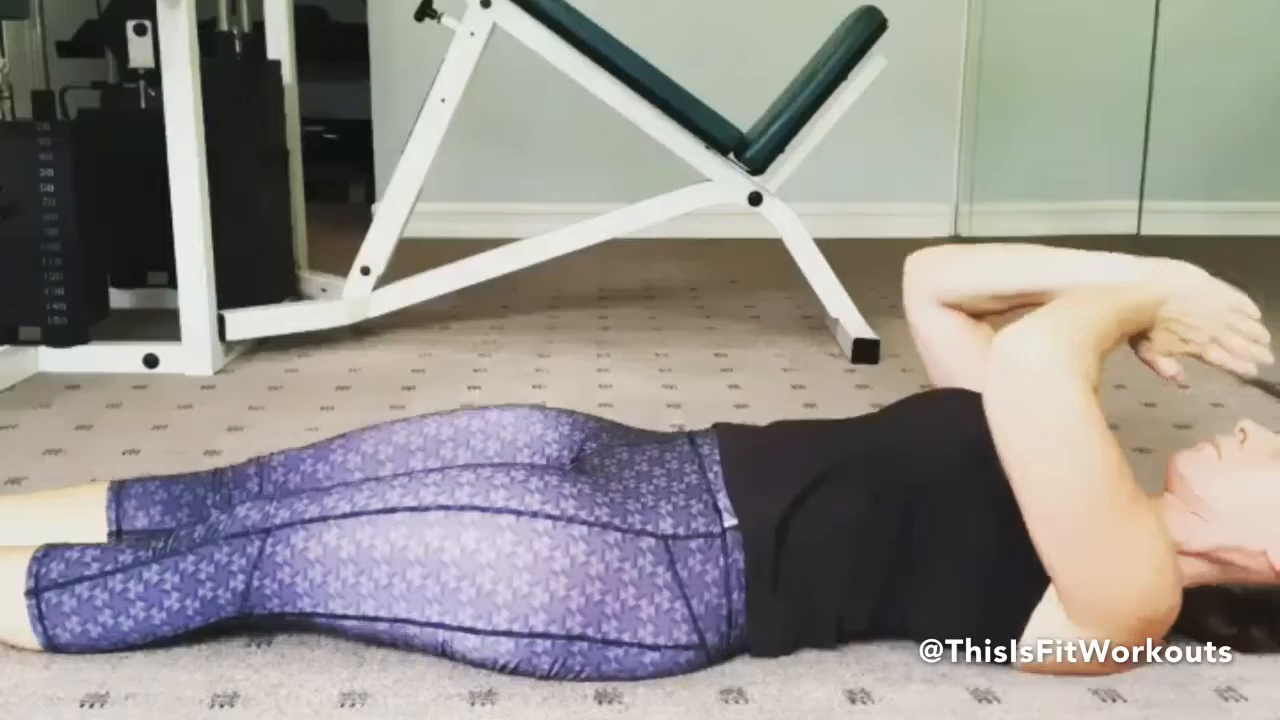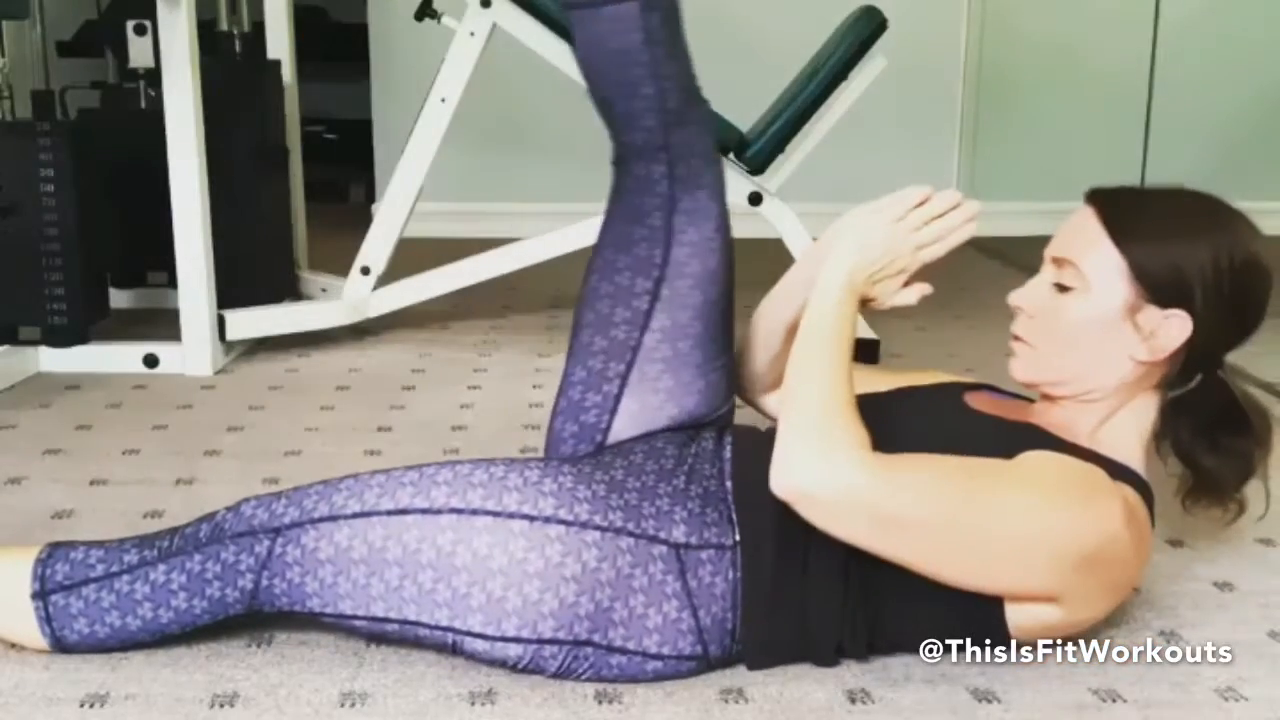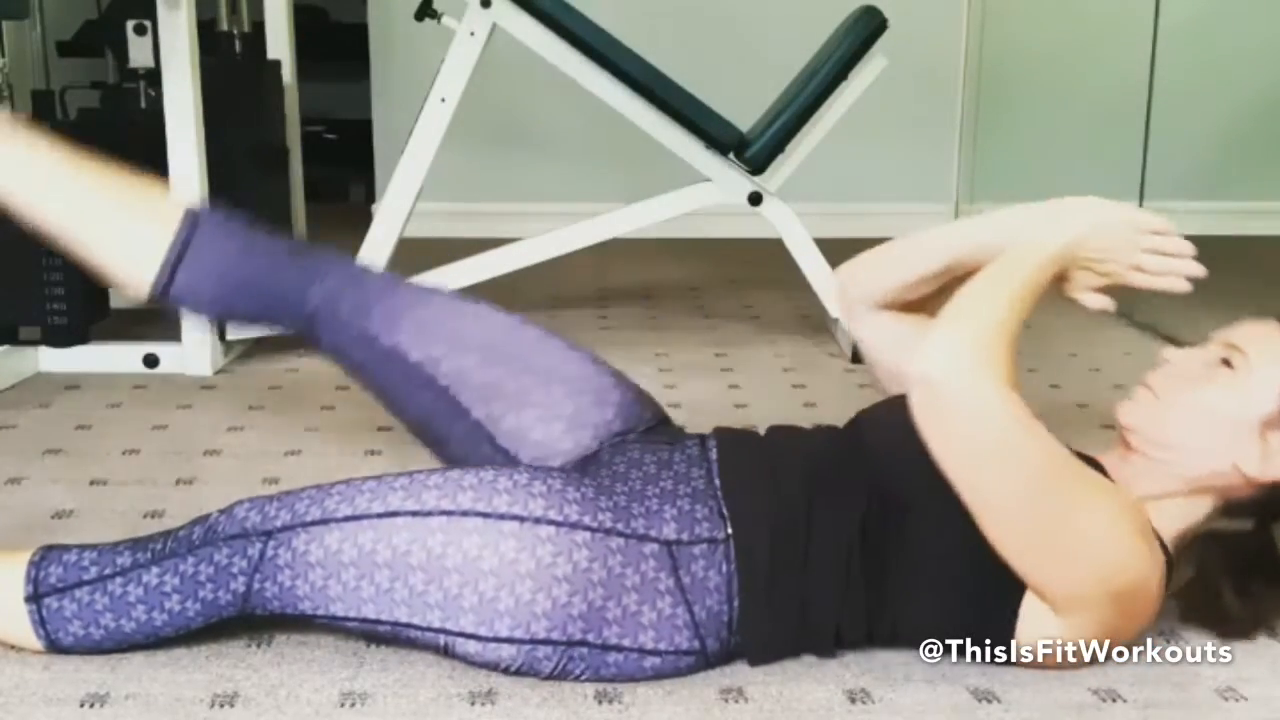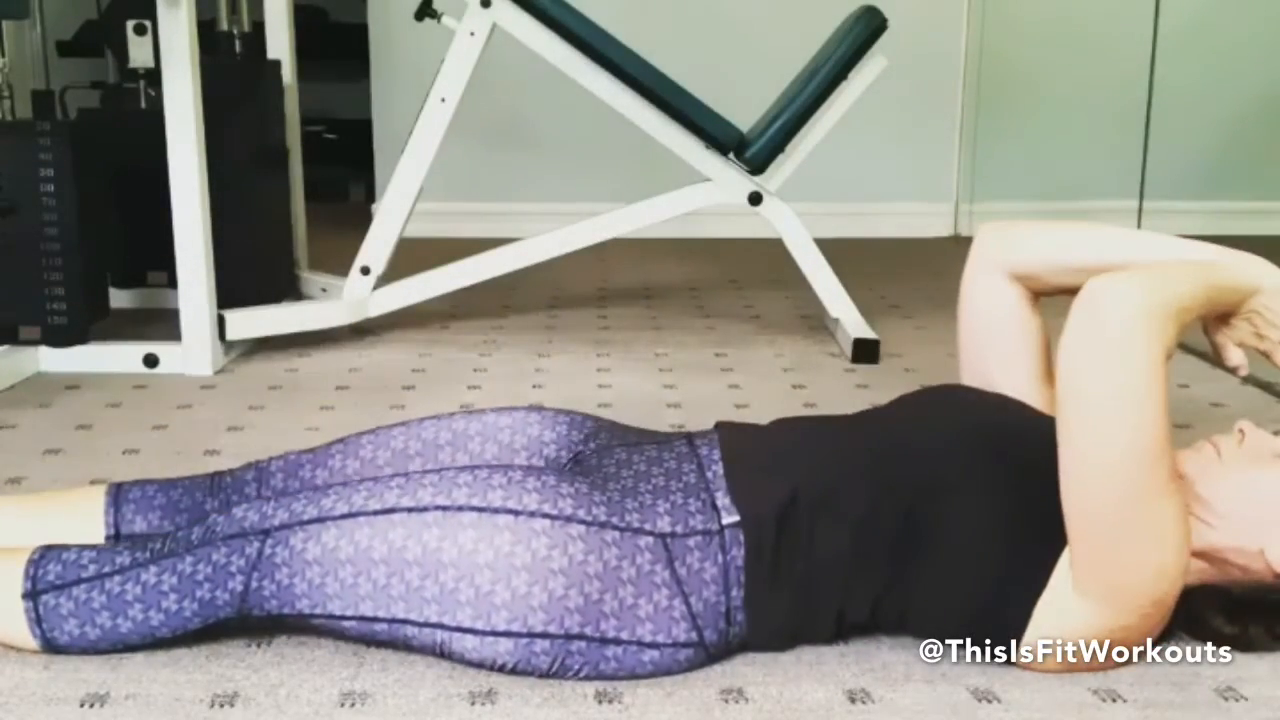
dt=1s
person 1, frame 1
left shoulder: (1125, 585)
right shoulder: (1070, 493)
left elbow: (1038, 359)
right elbow: (932, 277)
left wrist: (1135, 299)
right wrist: (1136, 276)
left hip: (672, 567)
right hip: (662, 468)
left knee: (251, 556)
right knee: (249, 491)
person 1, frame 2
left shoulder: (1090, 524)
right shoulder: (1028, 418)
left elbow: (817, 474)
right elbow: (767, 373)
left wrist: (842, 276)
right wrist: (830, 265)
left hip: (668, 578)
right hip: (666, 467)
left knee: (263, 544)
right knee: (668, 157)
person 1, frame 3
left shoulder: (1106, 566)
right shoulder: (1052, 484)
left elbow: (947, 369)
right elbow: (866, 295)
left wrist: (1050, 245)
right wrist: (1040, 227)
left hip: (667, 578)
right hip: (662, 472)
left knee: (251, 549)
right knee: (316, 288)
person 1, frame 4
left shoulder: (1126, 579)
right shoulder: (1063, 468)
left elbow: (1114, 321)
right elbow: (1000, 258)
left hip: (669, 571)
right hip: (661, 470)
left knee: (247, 561)
right knee: (243, 500)
